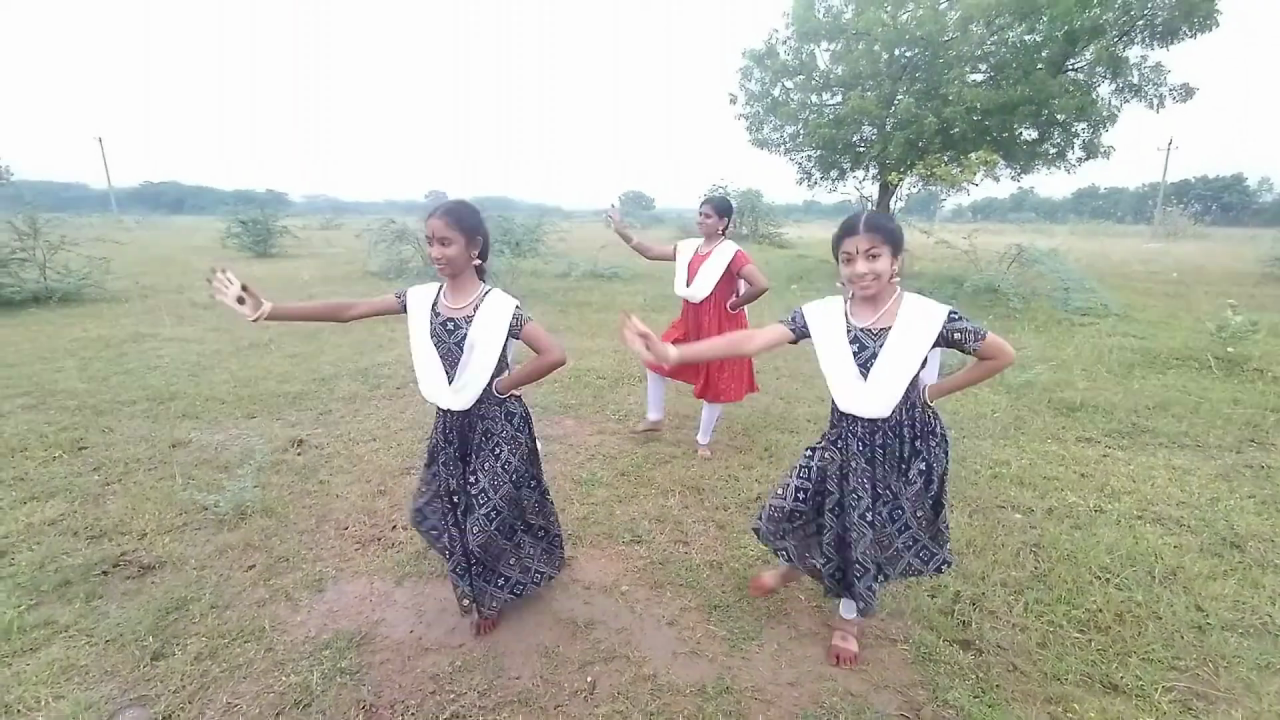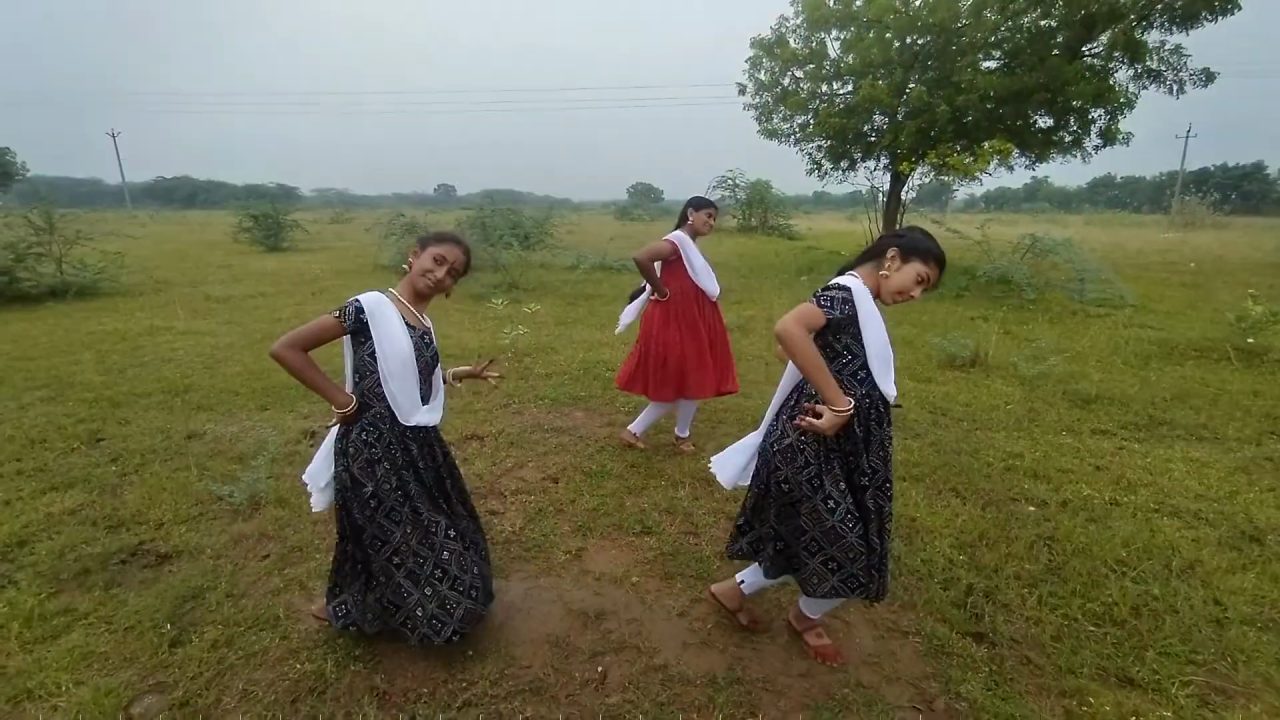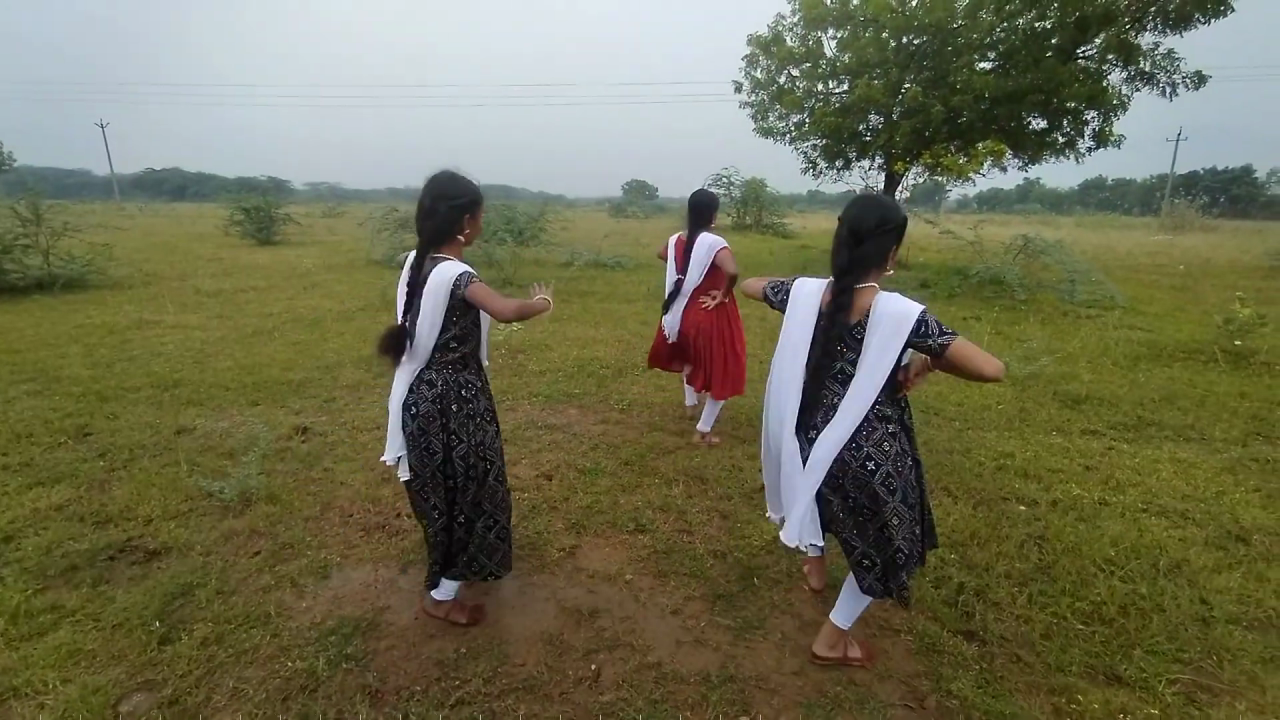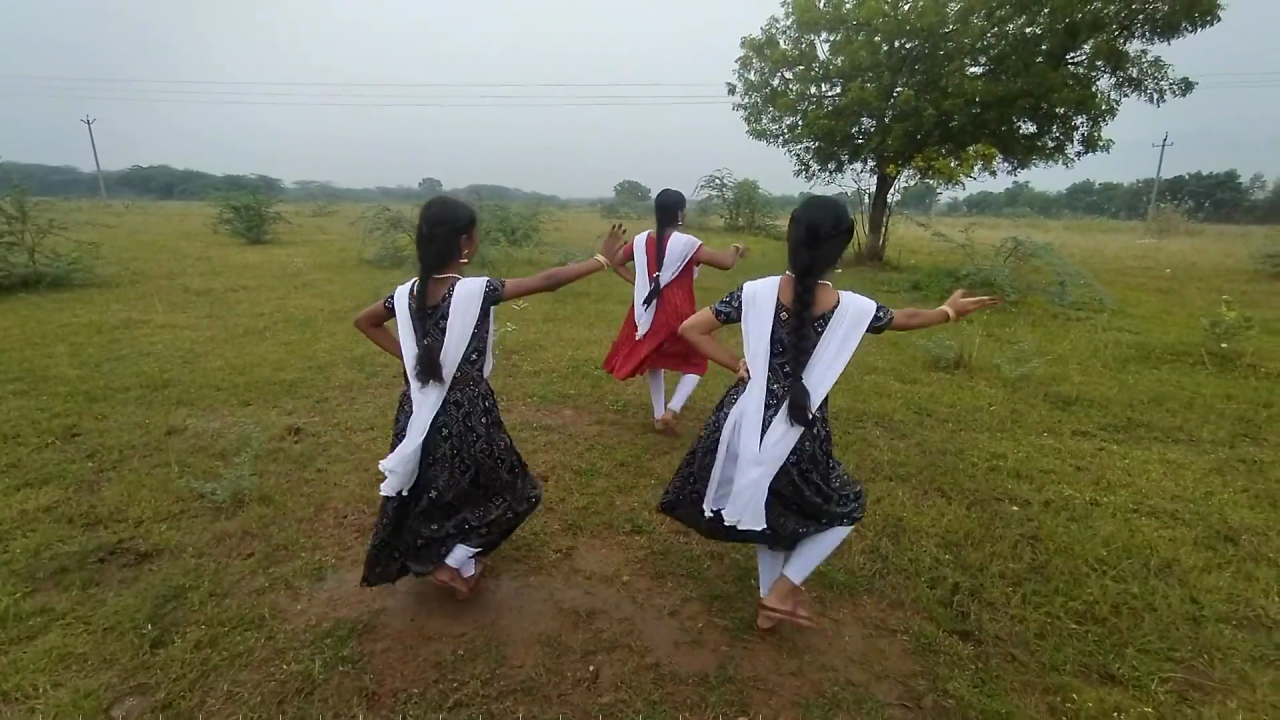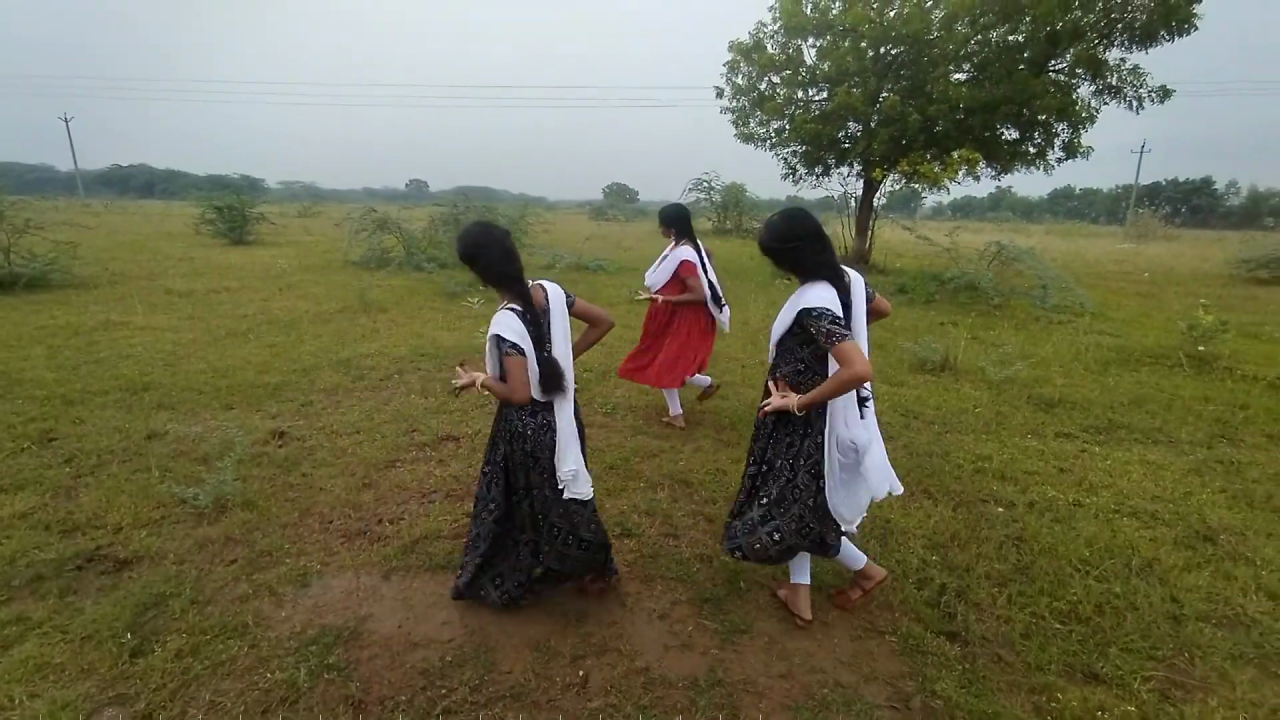
dt=1s
person 1, frame 1
left shoulder: (931, 317)
right shoulder: (823, 315)
left elbow: (1000, 355)
right elbow: (752, 341)
left wrist: (934, 391)
right wrist: (671, 352)
left hip: (904, 445)
right hip: (848, 437)
left knee: (875, 538)
right knee: (789, 513)
left ankle: (848, 619)
right ankle: (792, 566)
person 1, frame 2
left shoulder: (861, 301)
right shoulder: (848, 292)
right elbow: (788, 328)
right wrist: (838, 401)
left hip: (836, 446)
right hip: (816, 449)
left knee: (813, 542)
right knee: (847, 551)
left ankle: (734, 589)
right ankle: (805, 617)
person 1, frame 3
left shoulder: (805, 291)
right shoulder: (901, 314)
left elbow: (751, 288)
right elbow: (990, 369)
right wrist: (931, 362)
left hip: (807, 435)
right hip: (871, 447)
left knee: (820, 499)
right knee: (884, 542)
left ankle: (812, 555)
right ankle: (832, 638)
person 1, frame 4
left shoulder: (757, 293)
right shoulder: (853, 310)
left elbow: (690, 328)
right elbow: (906, 320)
left wrist: (739, 366)
right wrist: (950, 310)
left hip: (744, 423)
right hip: (796, 438)
left knee: (763, 507)
right knee: (842, 509)
left ankle: (766, 607)
right ankle: (782, 590)
person 1, frame 5
left shoulder: (814, 305)
right shoulder: (847, 279)
left elbow: (861, 370)
right elbow: (881, 309)
left wrist: (803, 401)
left hip: (806, 424)
right hip: (807, 415)
left knee: (795, 511)
right knee: (795, 507)
left ankle: (865, 569)
right ankle: (798, 592)
person 2, frame 1
left shoulder: (501, 308)
right shoulder: (420, 298)
left elbow: (554, 355)
right elbow: (347, 311)
left wrist: (504, 385)
right wrist: (264, 308)
left hip: (495, 423)
right hip: (451, 424)
left knee: (492, 512)
right knee: (440, 506)
left ankle: (486, 597)
right ankle: (474, 581)
person 2, frame 2
left shoulder: (425, 327)
right shoulder: (368, 308)
right elbow: (285, 348)
left wrist: (456, 376)
right wrist: (341, 399)
left hip: (419, 442)
right hip: (375, 445)
left knee: (439, 532)
person 2, frame 3
left shoulder: (416, 262)
right shoulder: (456, 275)
right elbow: (506, 311)
right wrist: (539, 299)
left hip: (421, 398)
right hip: (454, 400)
left knee: (447, 490)
right knee: (472, 496)
left ankle: (454, 575)
right ankle: (443, 597)
person 2, frame 4
left shoulder: (407, 293)
right shoulder: (476, 291)
left elbow: (364, 321)
right elbow: (547, 281)
right wrist: (601, 259)
left hip: (419, 412)
right hip: (465, 415)
left knee: (432, 494)
right knee: (507, 489)
left ankle: (465, 569)
right ankle: (452, 563)
person 2, frame 5
left shoulder: (505, 327)
right shoulder: (551, 293)
left elbow: (519, 395)
right elbow: (604, 322)
left wrist: (480, 380)
left hip: (524, 428)
right hip: (559, 420)
left knee: (514, 508)
right knee: (553, 501)
person 3, frame 1
left shoulder: (732, 254)
right shoulder: (689, 247)
left elbow: (761, 285)
right elbow: (652, 252)
left wrist: (735, 304)
right wrist: (623, 233)
left hip: (719, 325)
right hip: (691, 321)
left knee: (714, 385)
right knee: (658, 363)
left ankle: (703, 439)
right ankle: (654, 417)
person 3, frame 2
left shoulder: (689, 245)
right shoulder: (677, 241)
right elbow: (641, 257)
left wrist: (711, 296)
right wrist: (661, 291)
left hip: (690, 323)
right hip: (674, 323)
left knee: (688, 383)
right knee: (687, 383)
right ankle: (682, 434)
person 3, frame 3
left shoulder: (675, 240)
right shoulder: (714, 244)
left elbow: (663, 256)
right elbow: (732, 272)
right wrist: (723, 293)
left hip: (680, 317)
right hip: (710, 319)
left knee: (689, 359)
right knee: (721, 375)
left ankle: (690, 402)
right ankle: (703, 430)
person 3, frame 4
left shoulder: (642, 240)
right shoulder: (686, 243)
left elbow: (618, 264)
right elbow: (727, 264)
right wrist: (736, 250)
left hip: (646, 311)
right hip: (675, 314)
left knee: (654, 361)
right knee: (696, 364)
left ankle: (658, 416)
right ankle: (672, 410)
person 3, frame 5
left shoulder: (683, 257)
right shoulder: (692, 245)
left elbow: (700, 295)
right elbow: (705, 259)
left wrist: (664, 299)
left hip: (680, 318)
right hip: (669, 317)
left knee: (666, 366)
right knee: (659, 366)
left ankle: (706, 382)
right ankle: (676, 413)
